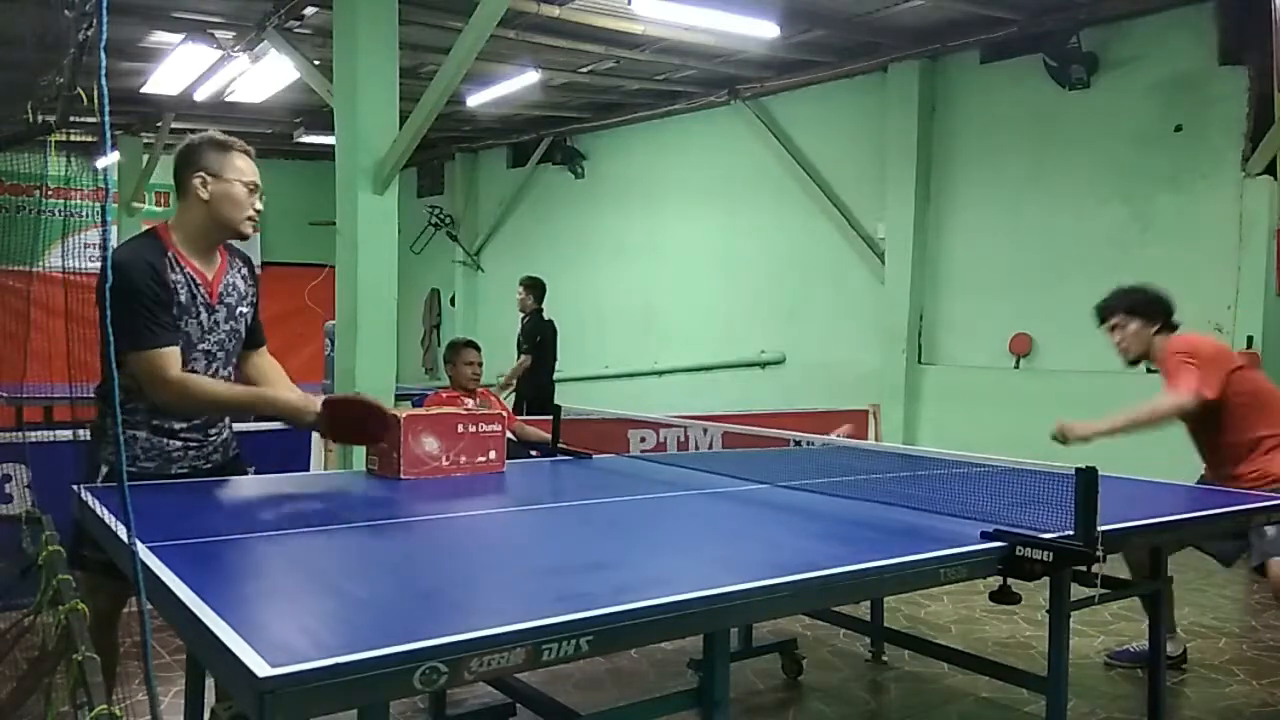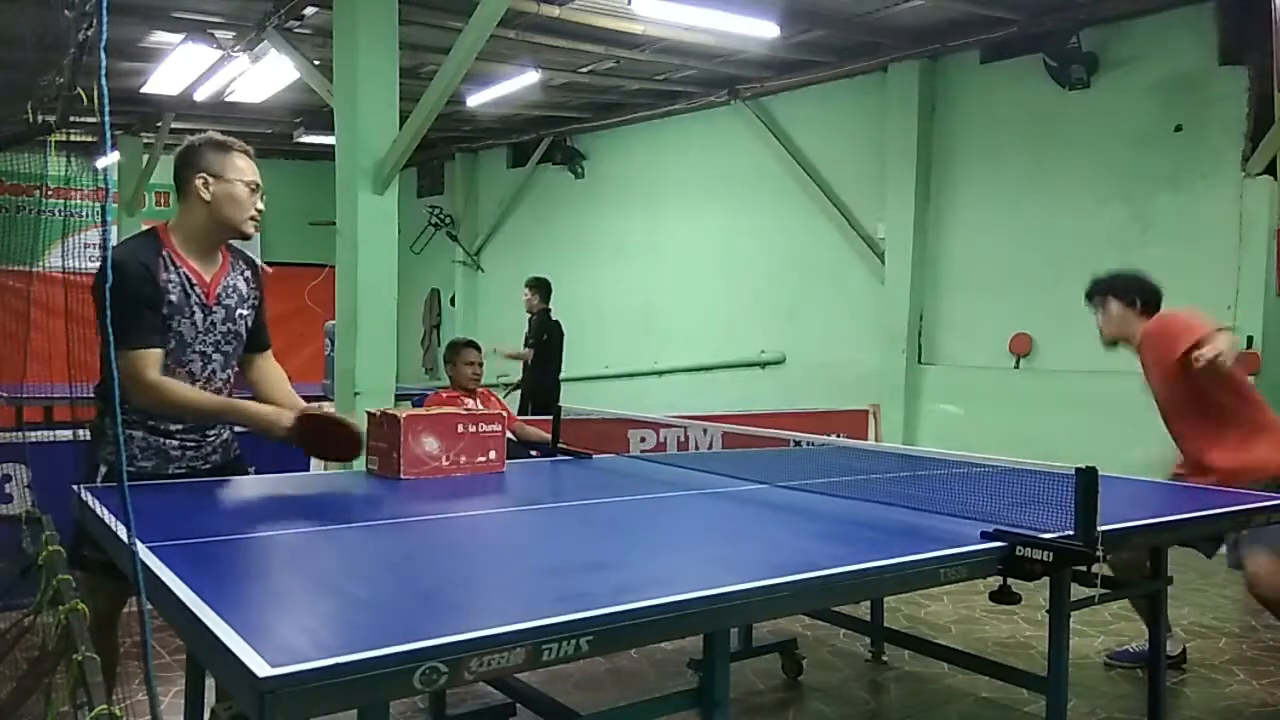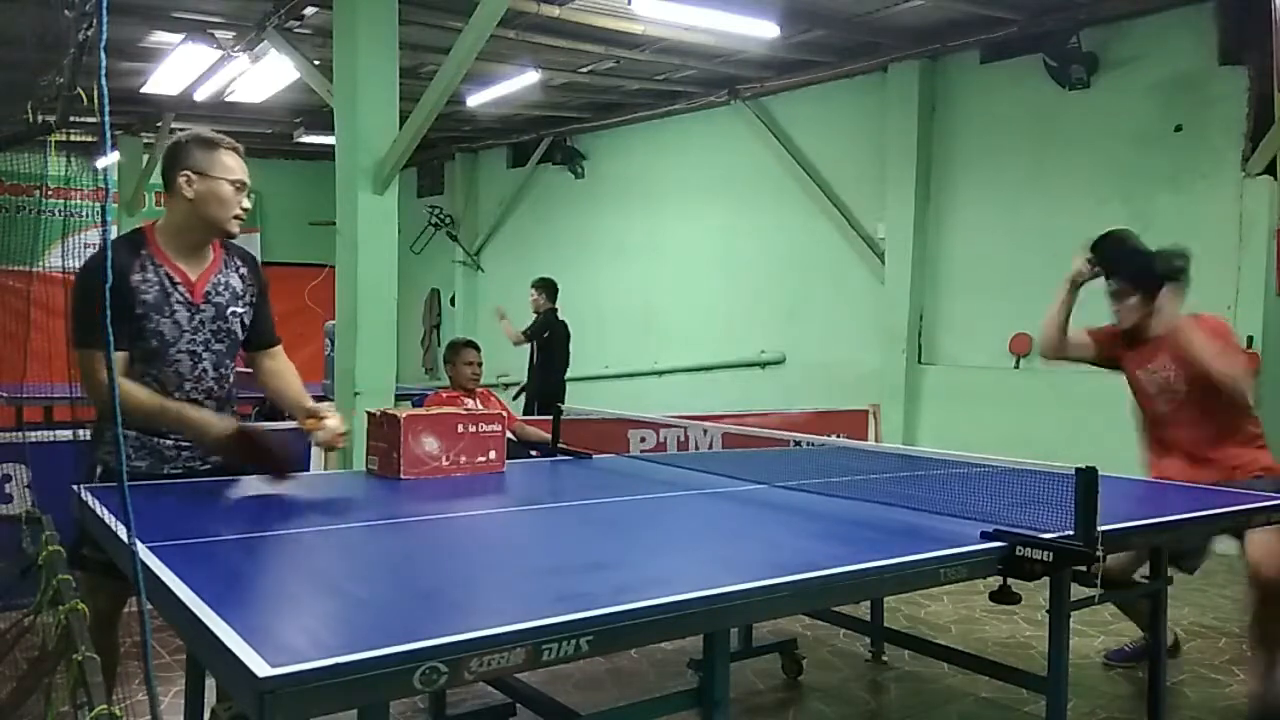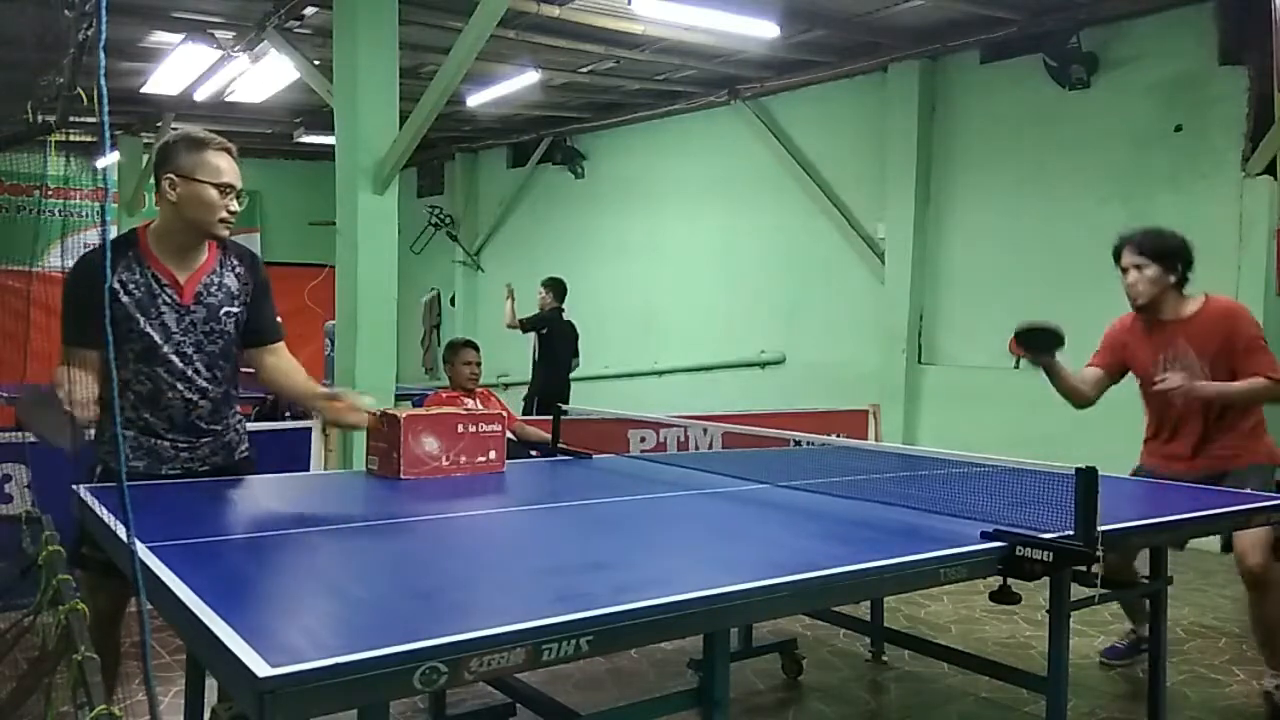
dt=0.2s
person 1, frame 1
left shoulder: (242, 269)
right shoulder: (136, 266)
right elbow: (164, 383)
left wrist: (306, 406)
right wrist: (276, 404)
left hip: (217, 460)
right hip: (136, 466)
right knee: (102, 605)
person 1, frame 2
left shoulder: (246, 272)
right shoulder: (132, 266)
left elbow: (258, 362)
right elbow: (144, 385)
left wrist: (302, 413)
right wrist: (254, 417)
left hip: (217, 463)
right hip: (135, 467)
right knee: (101, 605)
person 1, frame 3
left shoulder: (244, 270)
right shoulder: (114, 269)
left elbow: (268, 359)
right elbow: (102, 381)
left wrist: (310, 411)
right wrist: (192, 421)
left hip: (220, 466)
right hip: (134, 468)
right knee: (101, 605)
person 1, frame 4
left shoulder: (244, 267)
right shoulder: (101, 270)
left elbow: (269, 356)
right elbow: (80, 369)
left wrist: (320, 399)
right wrist: (78, 401)
left hip: (224, 463)
right hip: (135, 468)
right knee: (104, 606)
person 2, frame 1
left shoulder: (1185, 350)
right shoulder: (1180, 362)
left elbow: (1179, 404)
left wrist: (1095, 429)
right hip: (1226, 480)
right knee: (1140, 548)
right ankle: (1169, 646)
person 2, frame 2
left shoulder: (1168, 327)
right shoulder: (1152, 350)
left elbow: (1222, 339)
left wrist: (1218, 350)
right hip: (1201, 476)
right knee: (1121, 552)
right ankle: (1167, 644)
person 2, frame 3
left shoulder: (1207, 331)
right shoulder: (1122, 343)
left elbow: (1240, 392)
right elbow: (1051, 348)
left wrist: (1179, 326)
right wrist: (1072, 284)
right hip: (1173, 481)
right knee: (1108, 567)
person 2, frame 4
left shoulder: (1228, 316)
right shoulder: (1126, 331)
right elbow: (1083, 394)
left wrist: (1198, 388)
right wrist: (1048, 363)
left hip: (1239, 459)
right hip: (1165, 466)
right knee: (1111, 553)
right ankle: (1143, 630)
